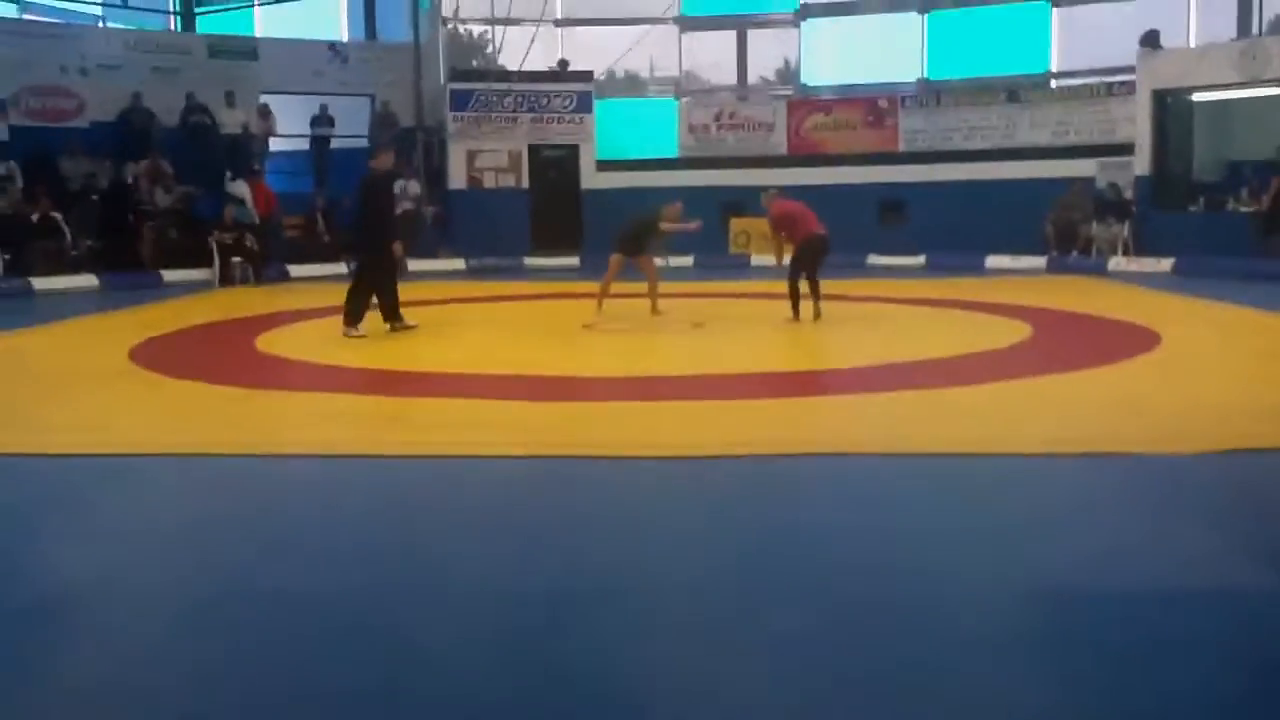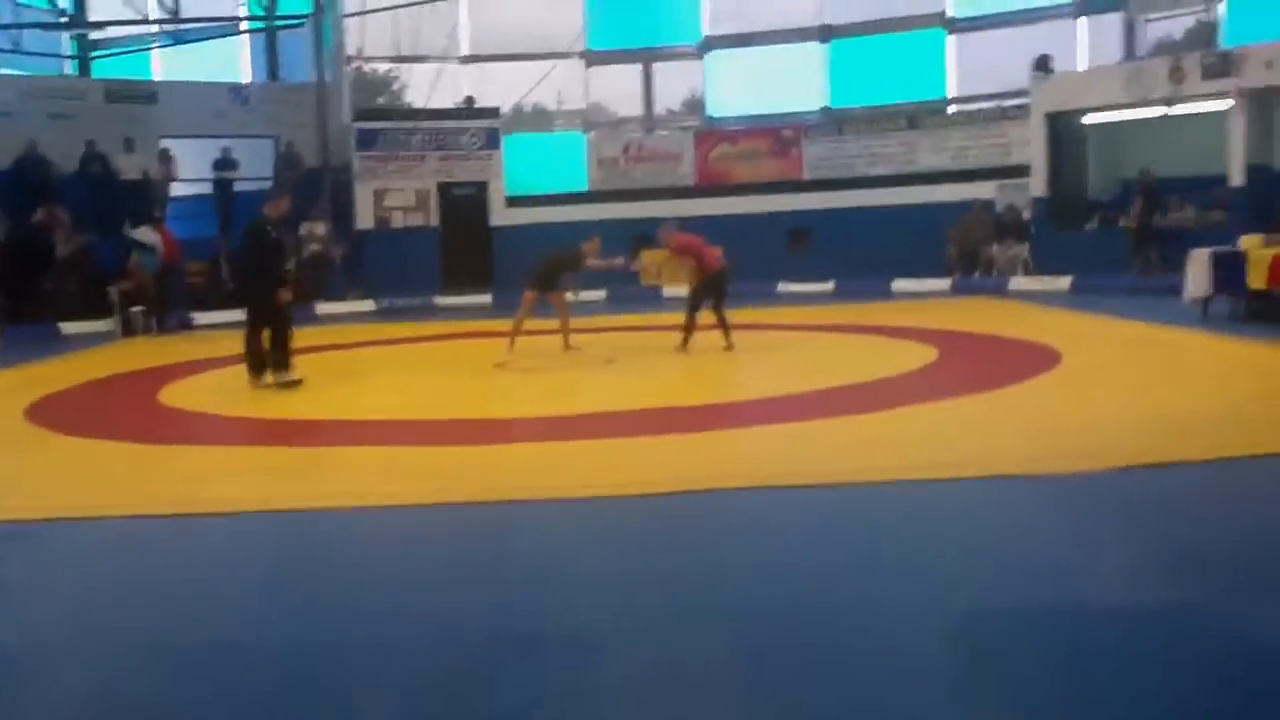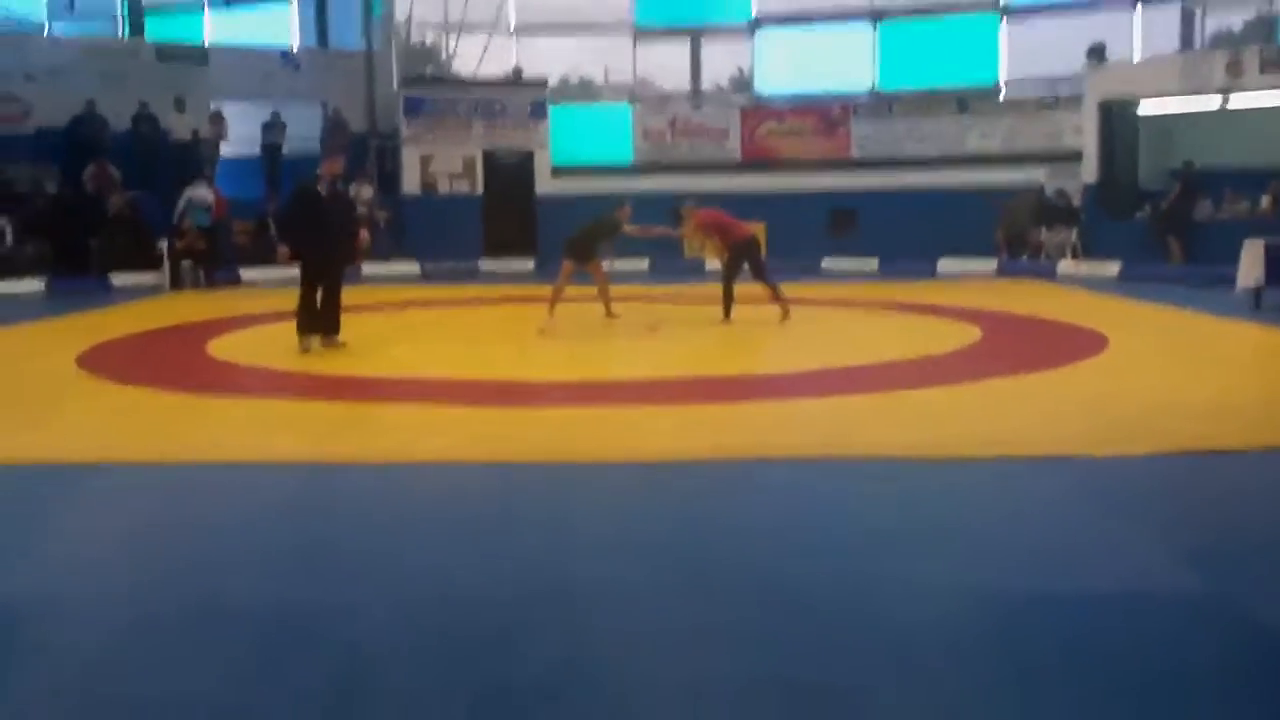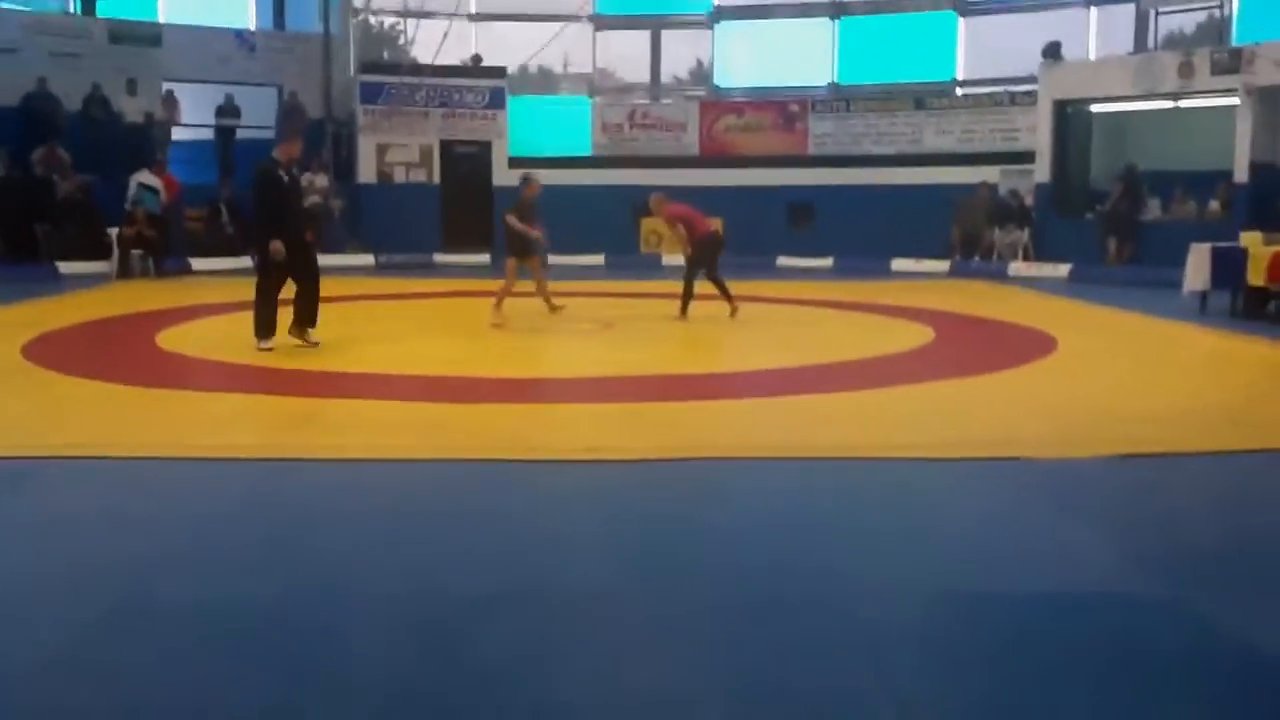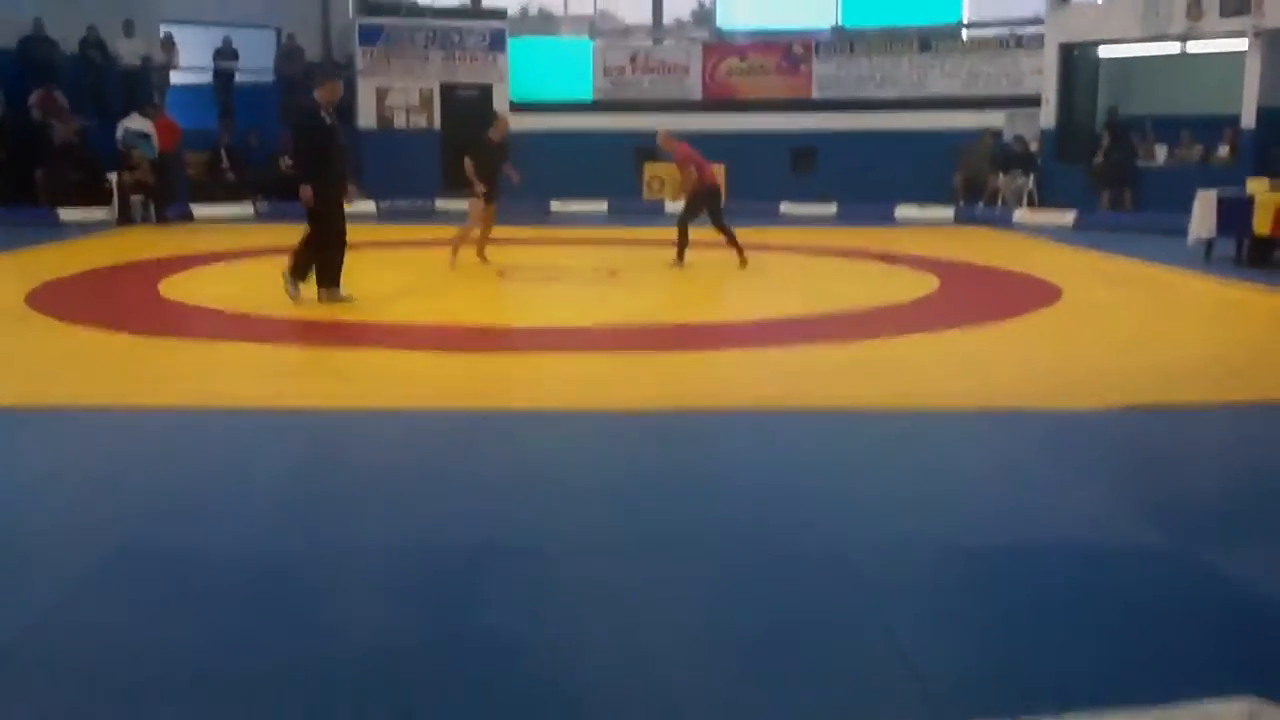
dt=0.5s
person 1, frame 1
left shoulder: (377, 179)
right shoulder: (375, 181)
right elbow: (381, 214)
left wrist: (392, 239)
right wrist: (393, 240)
left hip: (379, 239)
right hip: (372, 240)
left knee: (386, 280)
right knee: (365, 282)
left ankle: (395, 319)
right ankle: (350, 323)
person 1, frame 2
left shoulder: (271, 226)
right shoulder: (258, 228)
right elbow: (263, 262)
left wrist: (282, 286)
right wrist: (279, 287)
left hip: (273, 287)
right hip: (260, 288)
left knee: (281, 328)
right knee: (257, 330)
left ankle: (280, 371)
right ankle: (258, 372)
person 1, frame 3
left shoulder: (339, 189)
right shoulder: (307, 187)
left elbow: (349, 214)
right elbow: (289, 216)
left wrist: (358, 231)
right wrist: (285, 242)
left hip: (336, 249)
right hip: (312, 250)
left knee: (332, 292)
right knee: (309, 290)
left ankle: (329, 333)
right ankle: (307, 333)
person 1, frame 4
left shoulder: (291, 170)
right shoulder: (266, 172)
right elbow: (260, 211)
left wrist: (303, 232)
right wrist: (272, 239)
left hip: (295, 238)
right hip: (274, 242)
left knee: (310, 280)
right knee: (268, 288)
left ankle: (301, 327)
right ankle: (264, 335)
person 1, frame 5
left shoulder: (330, 113)
right shoulder: (309, 114)
right elbow: (302, 152)
left wrist: (345, 182)
right wrist: (305, 183)
left hip: (333, 186)
right hip: (318, 186)
left knee: (336, 237)
right knee: (321, 234)
left ankle: (329, 286)
right ankle: (295, 274)
